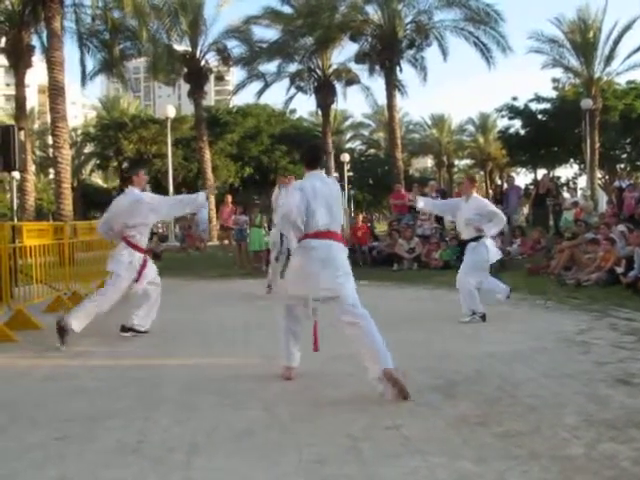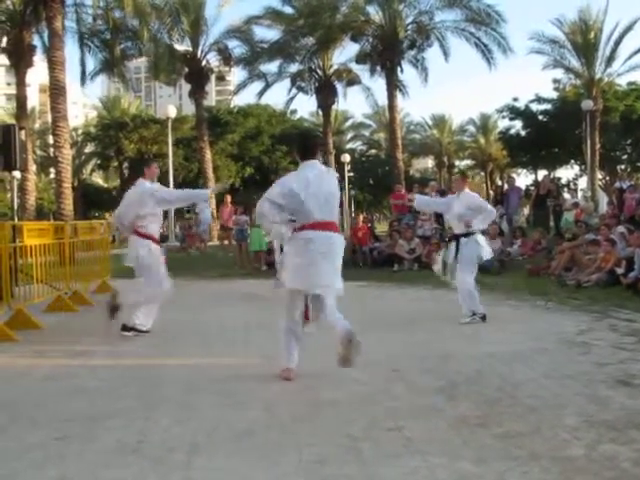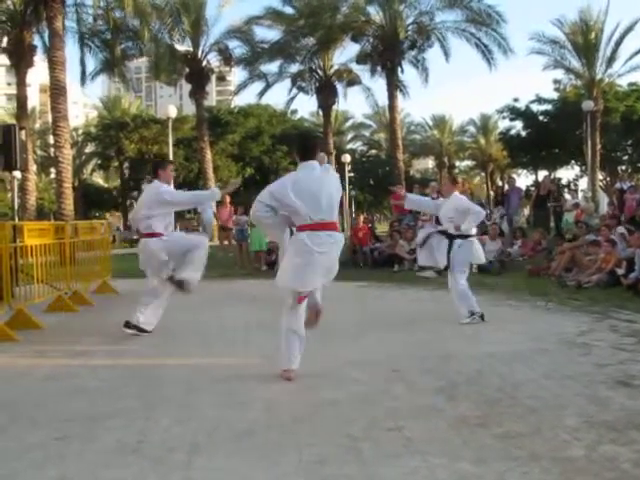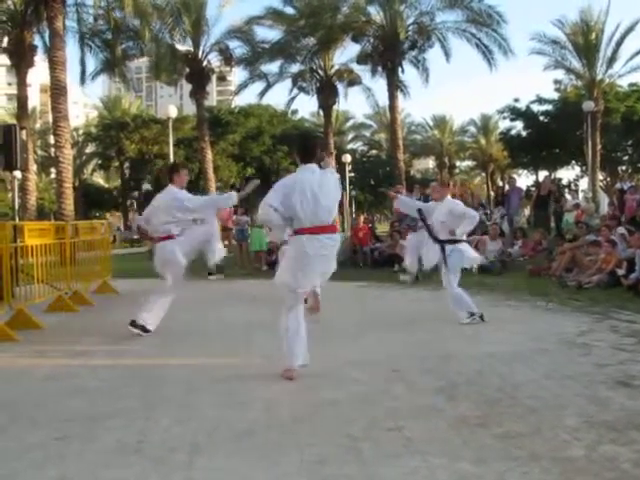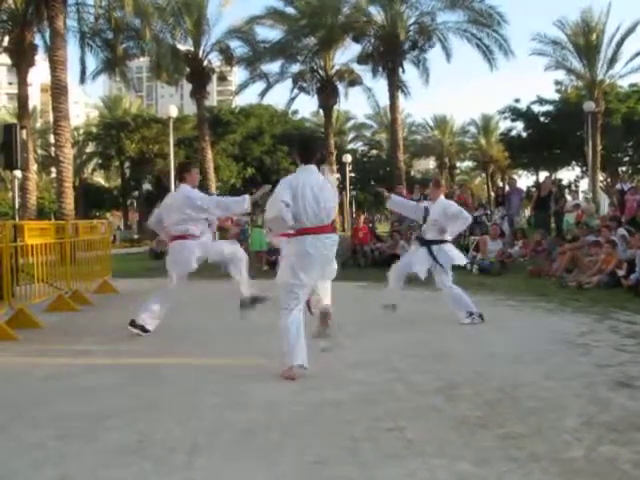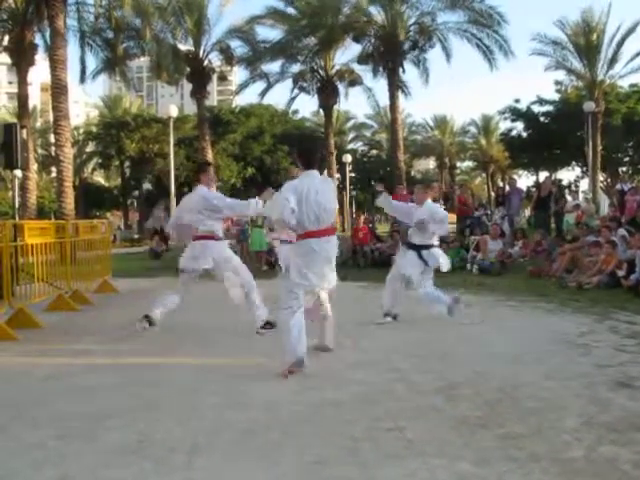
dt=0.1s
person 1, frame 1
left shoulder: (298, 187)
right shoulder: (333, 186)
left elbow: (288, 213)
left wrist: (297, 237)
left hip: (309, 252)
right hip: (335, 253)
left knee: (293, 309)
right knee: (355, 314)
left ankle: (289, 365)
right ankle: (386, 371)
person 1, frame 2
left shoulder: (293, 179)
right shoulder: (331, 176)
left elbow: (264, 208)
left wrist: (284, 224)
left hip: (307, 240)
right hip: (332, 240)
left knee: (293, 307)
right knee: (323, 297)
left ankle: (290, 366)
right ankle: (343, 331)
person 1, frame 3
left shoulder: (289, 181)
right shoulder: (331, 174)
left elbow: (259, 211)
left wrist: (280, 230)
right wrist: (324, 163)
left hip: (305, 242)
right hip: (331, 239)
left knee: (294, 308)
left ankle: (290, 366)
right ankle: (313, 300)
person 1, frame 4
left shoulder: (288, 183)
right shoulder: (331, 178)
left elbow: (266, 214)
left wrist: (285, 227)
right wrist: (330, 167)
left hip: (303, 244)
right hip: (329, 242)
left knee: (293, 307)
left ankle: (292, 365)
right ankle: (313, 293)
person 1, frame 5
left shoulder: (289, 182)
right shoulder: (327, 180)
left elbow: (276, 213)
left wrist: (284, 228)
left hip: (302, 245)
right hip: (327, 241)
left knee: (291, 306)
left ankle: (294, 364)
right ankle: (324, 311)
person 1, frame 6
left shoulder: (294, 187)
right shoulder: (329, 184)
left elbow: (281, 215)
left wrist: (293, 227)
left hip: (307, 248)
right hip: (328, 244)
left knee: (291, 306)
right knee: (320, 296)
left ankle: (296, 357)
right ankle: (326, 341)
person 2, frame 1
left shoulder: (122, 199)
right shoulder: (143, 199)
left elbow: (103, 225)
right wrist: (204, 195)
left hip: (135, 254)
right hip: (130, 256)
left knee: (152, 285)
right knee: (108, 295)
left ankle: (135, 324)
right ankle: (68, 324)
person 2, frame 2
left shoulder: (133, 192)
right shoulder: (150, 190)
left elbow: (118, 218)
right elbow: (178, 196)
right wrist: (209, 192)
left hip: (140, 243)
right hip: (144, 245)
left knee: (154, 284)
right knee: (159, 287)
left ankle: (136, 324)
right ankle: (120, 299)
person 2, frame 3
left shoulder: (149, 192)
right shoulder: (161, 192)
left elbow: (133, 218)
right elbow: (190, 198)
right wrist: (222, 192)
left hip: (149, 244)
right hip: (158, 243)
left knee: (161, 287)
right knee: (200, 243)
left ankle: (138, 322)
right ankle: (182, 278)
person 2, frame 4
left shoulder: (160, 198)
right shoulder: (179, 198)
left elbow: (143, 222)
right elbow: (208, 204)
right wrist: (240, 194)
left hip: (164, 248)
right hip: (176, 246)
left knee: (170, 287)
right knee: (210, 225)
left ankle: (141, 322)
person 2, frame 5
left shoulder: (170, 198)
right shoulder: (192, 196)
left elbow: (153, 222)
right elbow: (224, 205)
right wrist: (253, 198)
left hip: (177, 248)
right hip: (194, 245)
left knee: (171, 289)
right knee: (235, 252)
left ankle: (141, 322)
right ankle: (246, 297)
person 2, frame 6
left shoulder: (187, 199)
right shoulder: (209, 197)
left elbow: (173, 225)
right elbow: (237, 208)
right wrist: (260, 200)
left hip: (196, 247)
right hip: (213, 247)
left knee: (181, 287)
right knee: (246, 281)
left ankle: (152, 316)
right ankle: (262, 321)
person 3, frame 1
left shoulder: (480, 203)
right shoulder: (459, 203)
left elbow: (500, 218)
right elbow: (440, 206)
left wrist: (486, 230)
right wrist: (418, 201)
left hip: (478, 246)
right hip: (470, 245)
left knee: (464, 280)
right knee: (479, 279)
left ankle: (478, 313)
right ankle: (504, 291)
person 3, frame 2
left shoulder: (472, 198)
right shoulder: (453, 199)
left elbow: (490, 212)
right elbow: (433, 203)
left wrist: (474, 225)
right wrist: (413, 199)
left hip: (469, 242)
right hip: (459, 241)
left knee: (464, 279)
left ankle: (477, 313)
person 3, frame 3
left shoulder: (460, 201)
right shoulder: (444, 202)
left elbow: (479, 212)
right elbow: (427, 204)
left wrist: (464, 226)
right wrist: (405, 195)
left hip: (461, 245)
right hip: (449, 241)
left knee: (457, 282)
left ankle: (475, 313)
person 3, frame 4
left shoulder: (454, 205)
right shoulder: (435, 206)
left elbow: (473, 216)
right elbow: (416, 207)
left wrist: (459, 231)
right wrist: (396, 197)
left hip: (450, 249)
right hip: (437, 245)
left knee: (451, 286)
left ankle: (474, 314)
person 3, frame 5
left shoulder: (448, 205)
right shoulder: (427, 206)
left elbow: (466, 218)
right elbow: (408, 207)
left wrist: (448, 229)
right wrist: (389, 196)
left hip: (437, 250)
right hip: (422, 247)
left knee: (446, 285)
right knee: (399, 269)
left ankle: (474, 313)
right ankle: (393, 300)
person 3, frame 6
left shoulder: (434, 209)
right shoulder: (413, 208)
left elbow: (444, 227)
right elbow: (395, 207)
left wrist: (428, 227)
right wrist: (382, 194)
left hip: (424, 254)
right hip: (410, 250)
left knee: (423, 288)
right knee: (393, 280)
left ankle: (449, 302)
right ankle: (390, 313)
